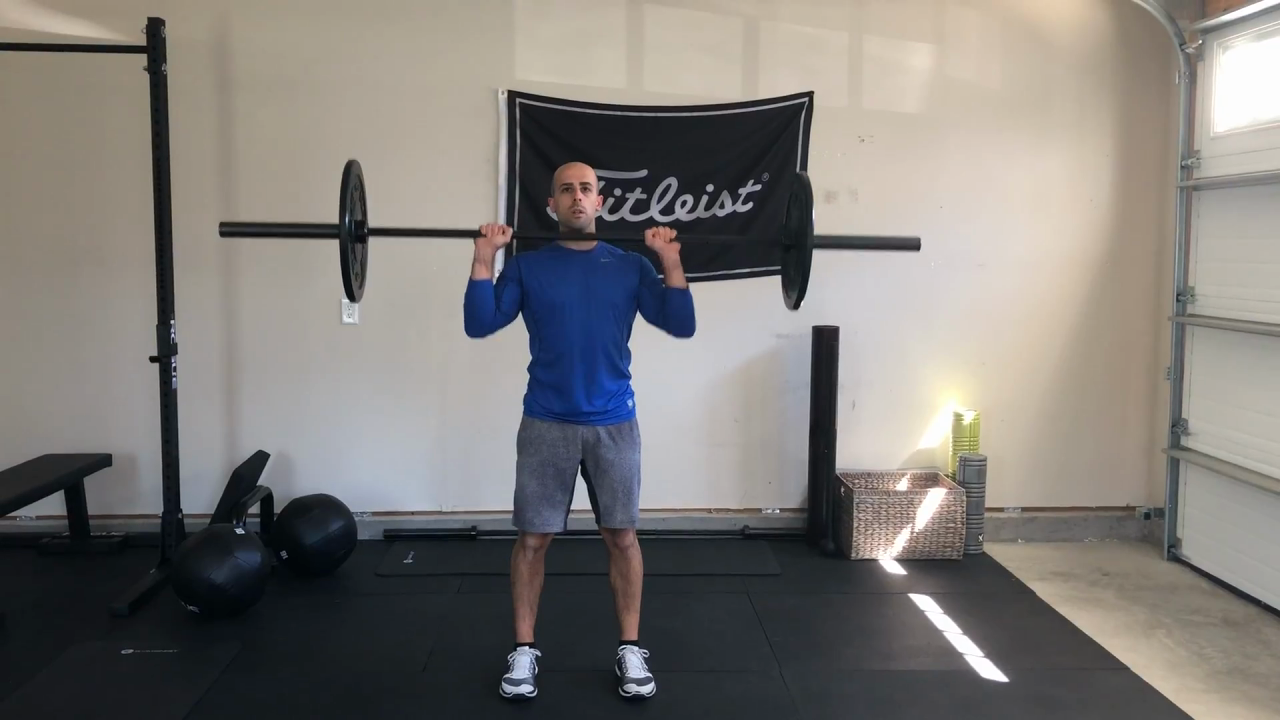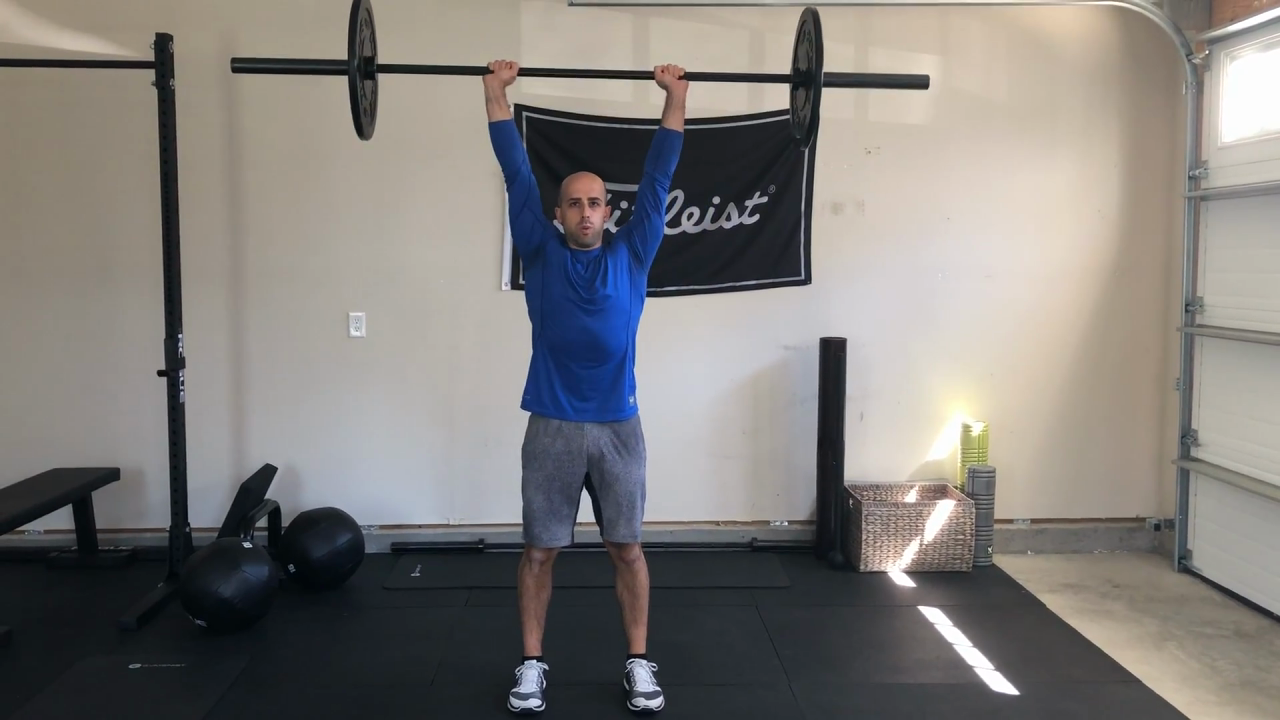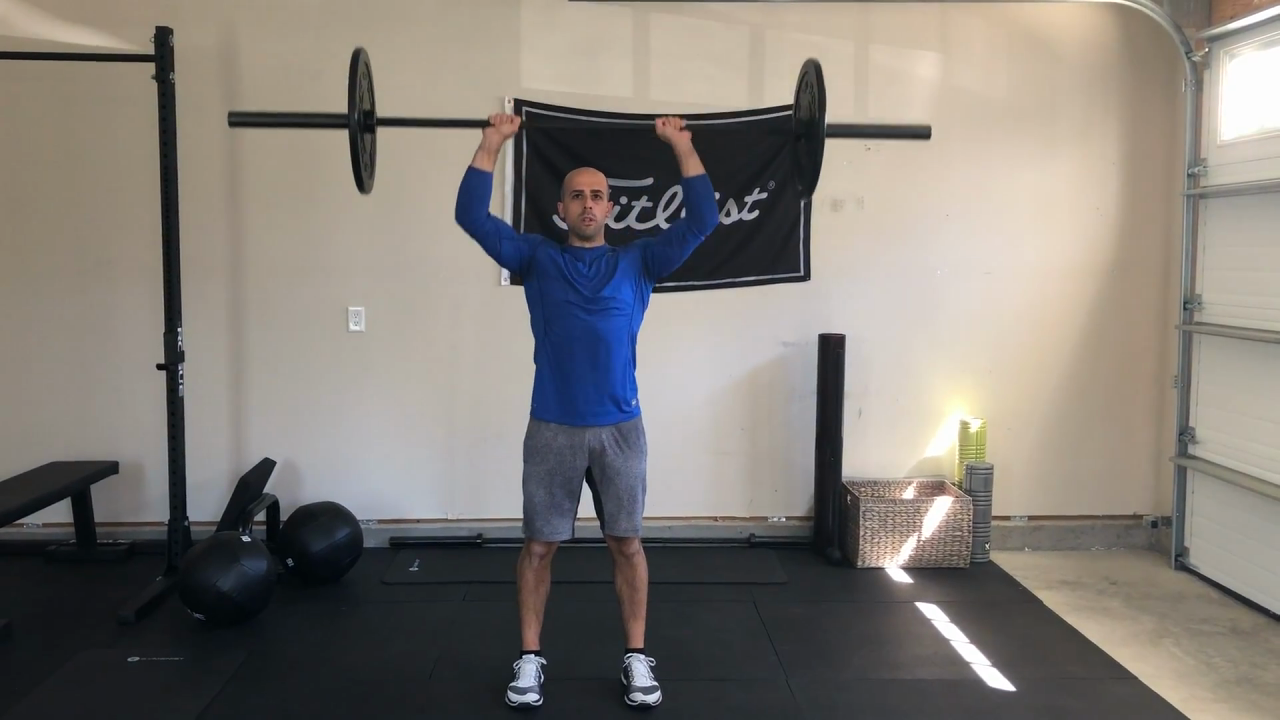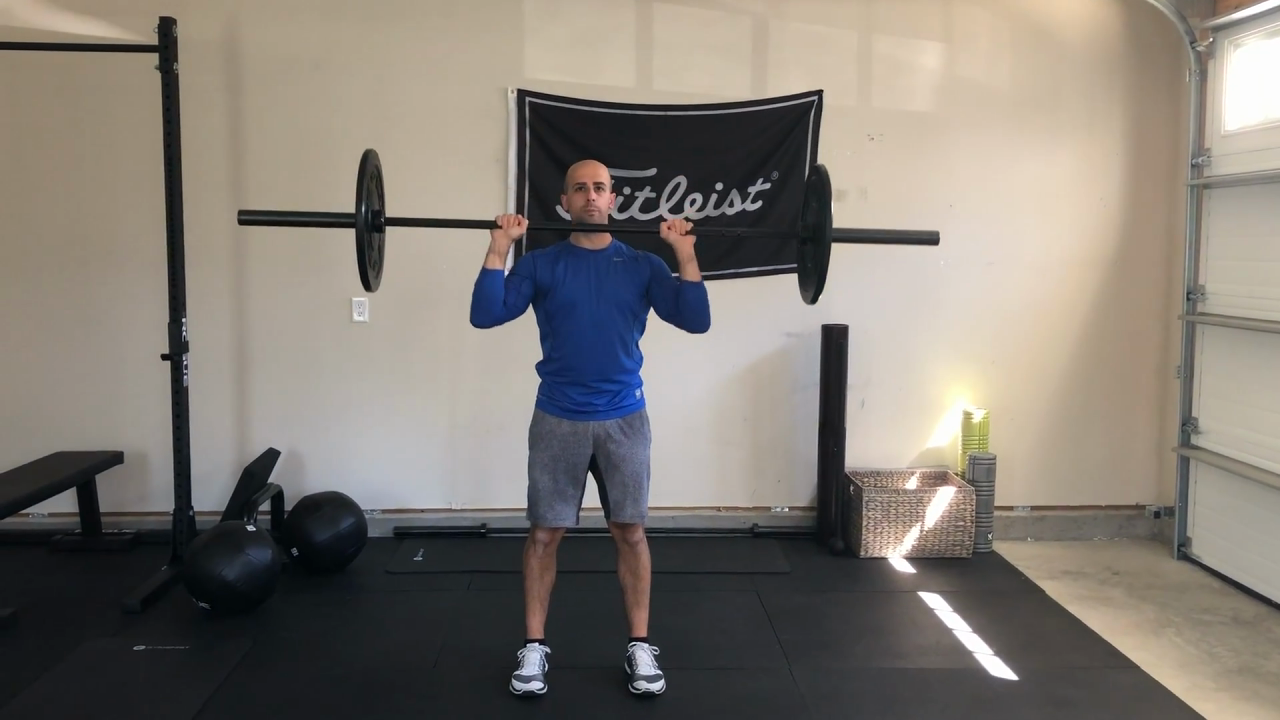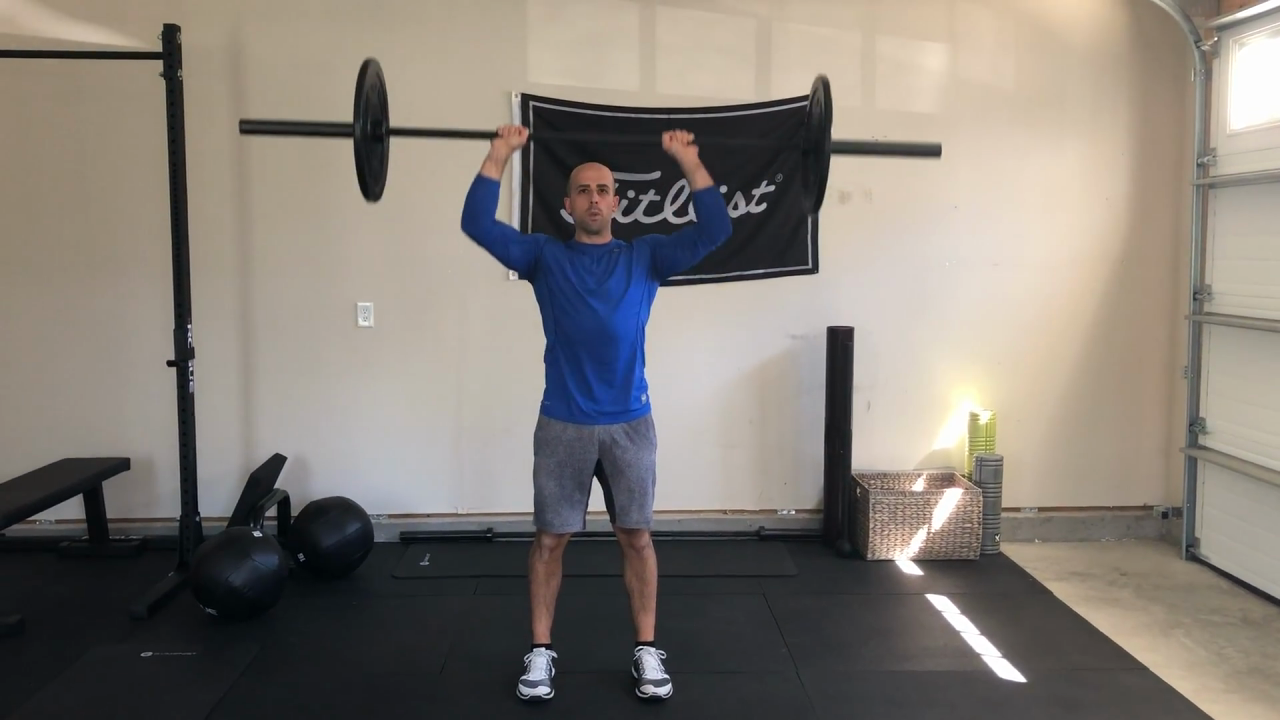
dt=1s
person 1, frame 1
left shoulder: (630, 267)
right shoulder: (528, 266)
left elbow: (682, 325)
right elbow: (479, 325)
left wrist: (670, 263)
right wrist: (483, 259)
left hip: (614, 423)
right hip: (545, 424)
left knee: (621, 536)
right knee: (532, 538)
left ankle: (630, 649)
right ankle: (524, 650)
person 1, frame 2
left shoulder: (632, 253)
right shoulder: (539, 250)
left elbow: (659, 173)
right elbow: (514, 169)
left wrist: (675, 95)
right wrist: (495, 91)
left hip: (618, 429)
right hip: (551, 430)
left knee: (627, 549)
right knee: (538, 552)
left ankle: (638, 663)
right ankle: (532, 663)
person 1, frame 3
left shoulder: (638, 262)
right shoulder: (537, 258)
left elbow: (701, 219)
right elbow: (472, 215)
left wrist: (681, 144)
right wrist: (492, 141)
left hip: (620, 428)
right hip: (552, 430)
left knee: (626, 544)
right knee: (538, 546)
left ankle: (636, 657)
right ankle: (530, 658)
person 1, frame 4
left shoulder: (643, 265)
right shoulder: (540, 264)
left elbow: (696, 320)
right elbow: (485, 315)
left wrist: (685, 254)
right wrist: (497, 248)
left hip: (624, 418)
right hip: (556, 419)
left knee: (630, 532)
right knee: (543, 534)
left ankle: (639, 646)
right ankle: (534, 647)
person 1, frame 5
left shoulder: (647, 255)
right shoulder: (545, 255)
left elbow: (715, 230)
right elbow: (476, 223)
left wrist: (690, 162)
right wrist: (499, 155)
left hip: (630, 423)
right hip: (562, 425)
left knee: (636, 536)
right knee: (550, 539)
left ankle: (646, 650)
right ankle: (540, 652)
